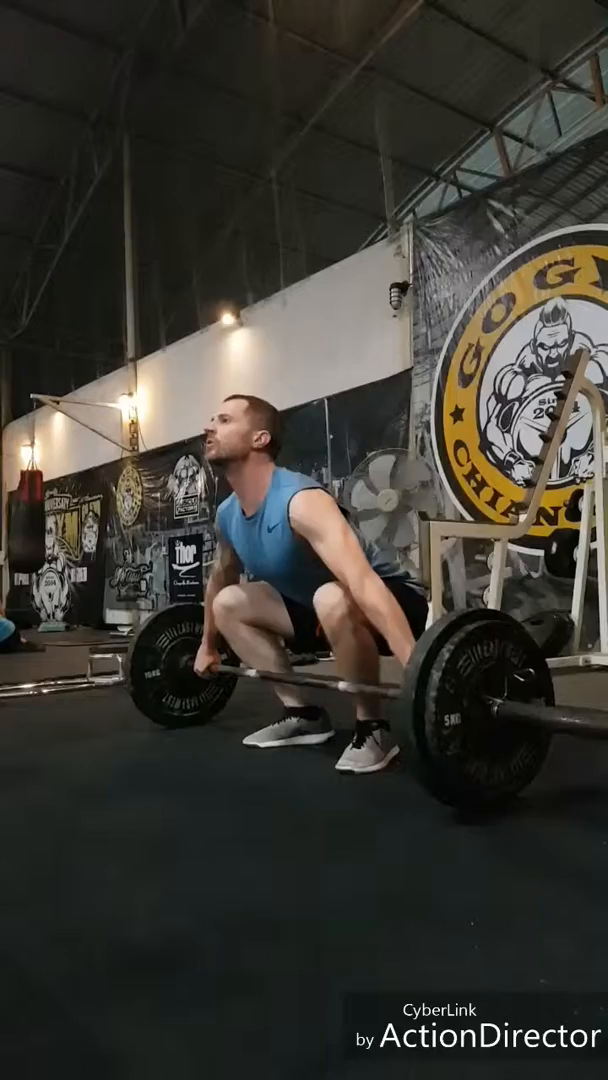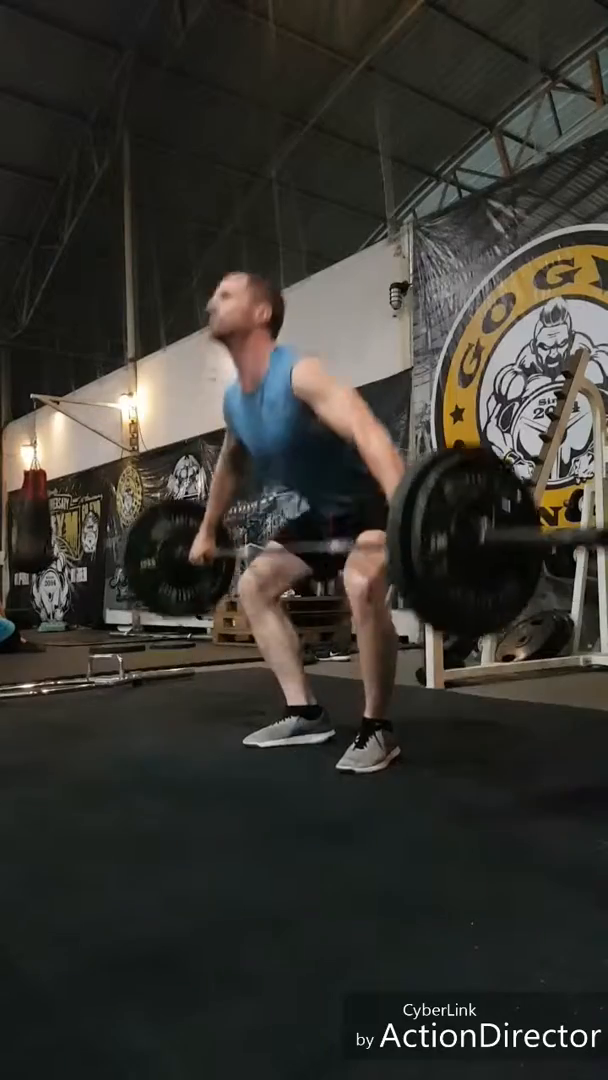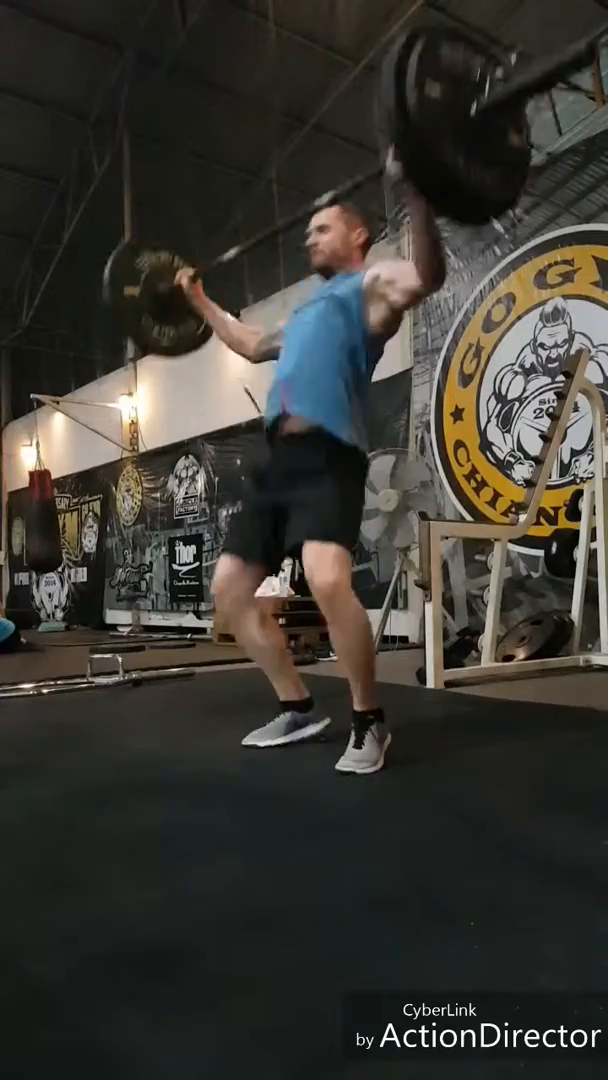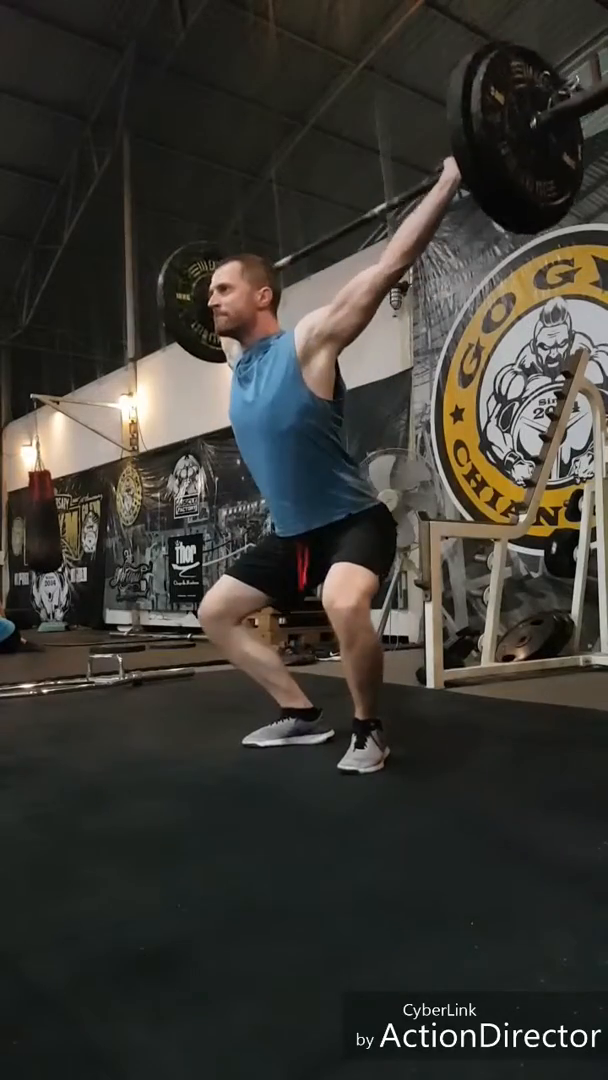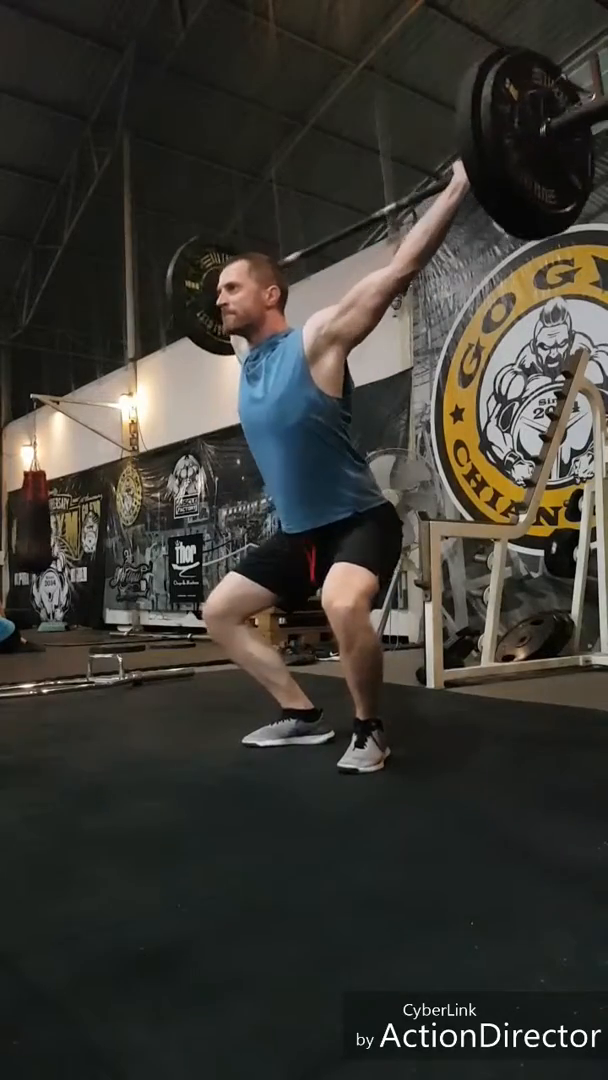
dt=0.5s
person 1, frame 1
left shoulder: (301, 502)
right shoulder: (228, 514)
left elbow: (363, 584)
right elbow: (220, 578)
right wrist: (207, 646)
left hip: (391, 602)
left knee: (334, 602)
right knee: (227, 604)
left ankle: (373, 729)
right ankle: (302, 713)
person 1, frame 2
left shoulder: (300, 375)
right shoulder: (235, 396)
left elbow: (370, 437)
right elbow: (229, 468)
right wrist: (207, 532)
left hip: (373, 500)
right hip: (326, 506)
left knee: (361, 583)
right knee: (254, 585)
left ankle: (377, 730)
right ankle: (305, 712)
person 1, frame 3
left shoulder: (372, 284)
right shoulder: (315, 305)
left elbow: (425, 277)
right elbow: (252, 343)
left wrist: (413, 187)
right wrist: (199, 298)
left hip: (326, 448)
right hip: (279, 455)
left knee: (327, 580)
right knee: (228, 586)
left ankle: (368, 722)
right ankle: (299, 707)
person 1, frame 4
left shoulder: (307, 342)
right shoulder: (242, 359)
left elbow: (387, 265)
right elbow: (227, 329)
left wrist: (449, 181)
left hip: (354, 522)
right hip: (292, 534)
left knee: (344, 604)
right knee: (215, 612)
left ankle: (369, 730)
right ankle: (301, 714)
person 1, frame 5
left shoulder: (315, 341)
right shoulder: (252, 357)
left elbow: (400, 267)
right elbow: (240, 320)
left wrist: (459, 187)
left hip: (359, 521)
right hip: (298, 531)
left knee: (343, 605)
right knee: (219, 611)
left ankle: (369, 730)
right ankle: (302, 714)
